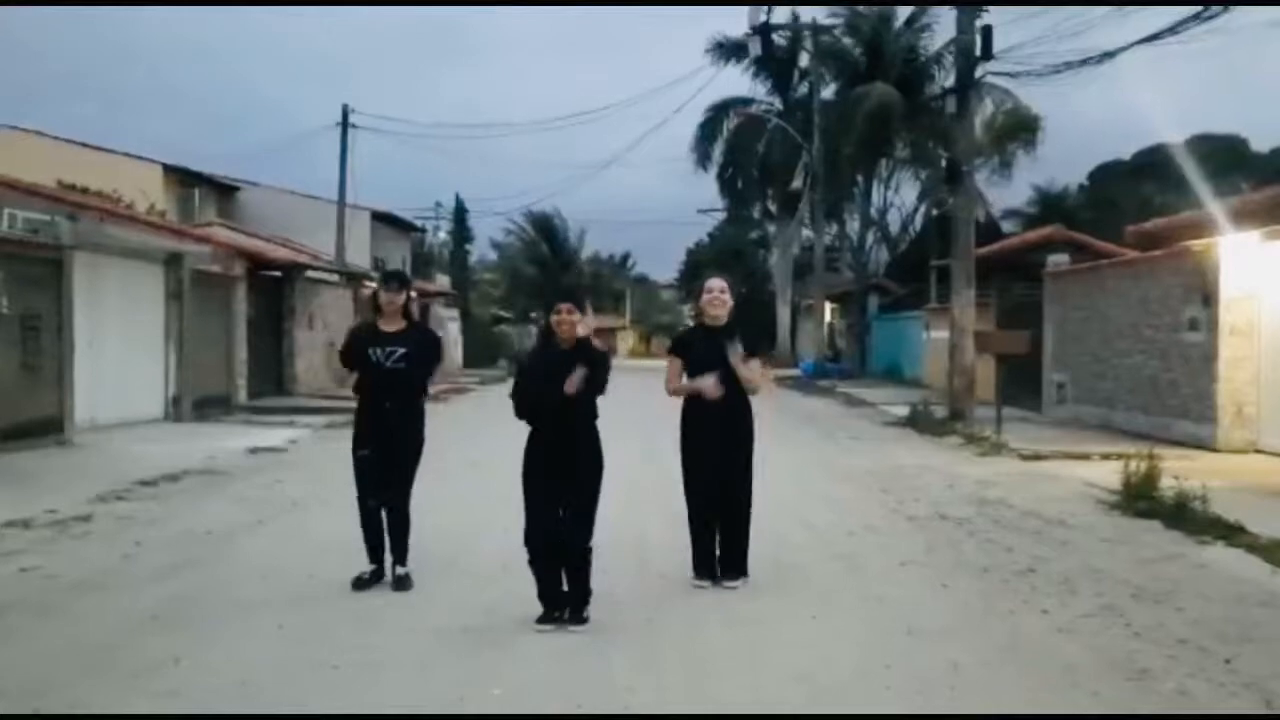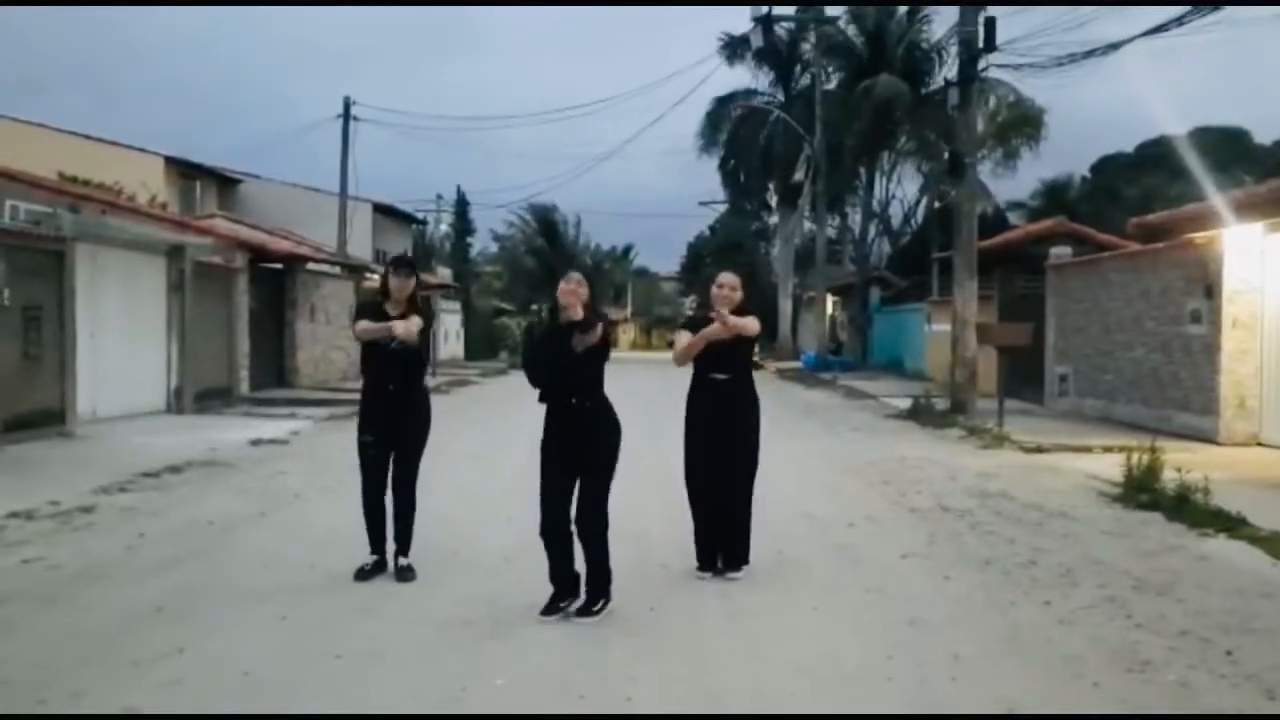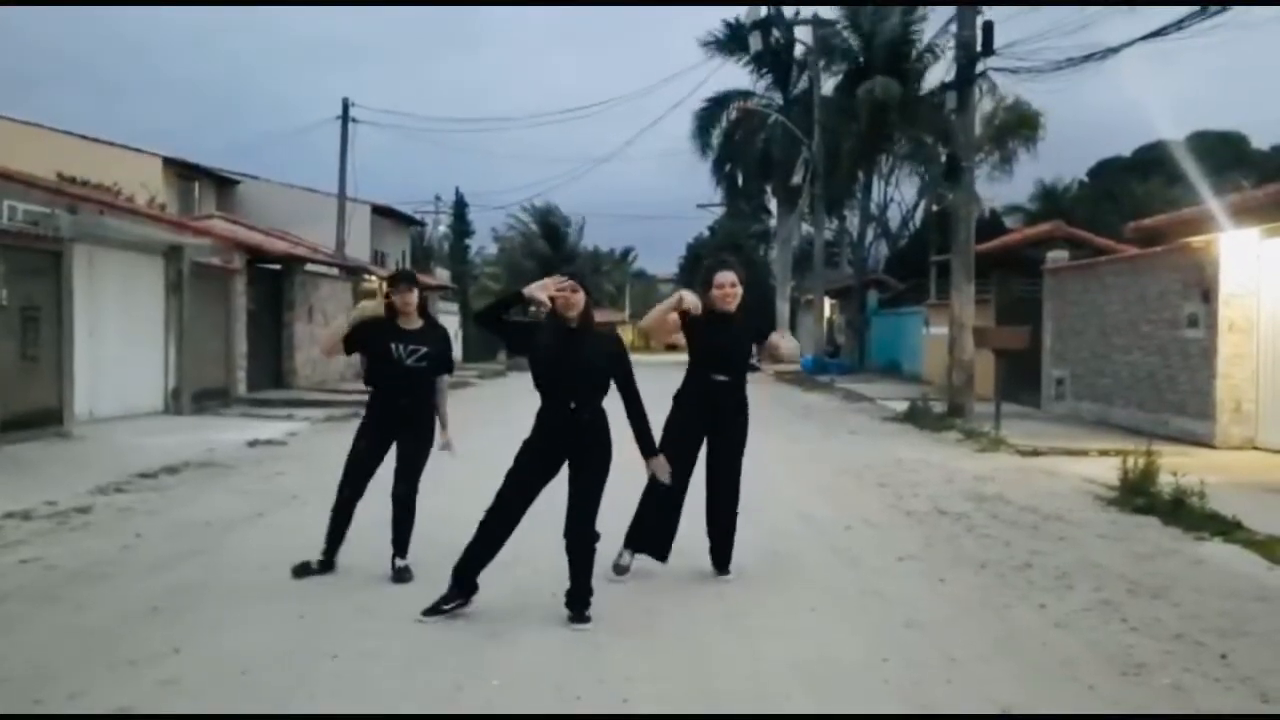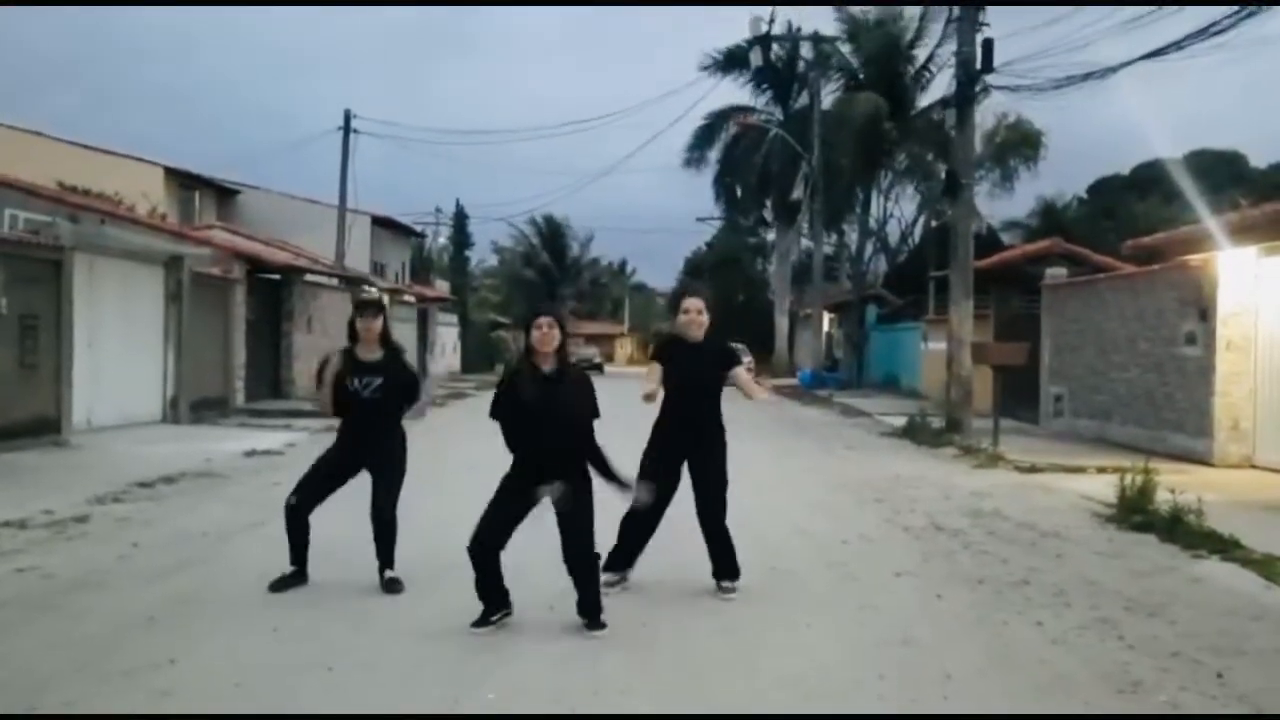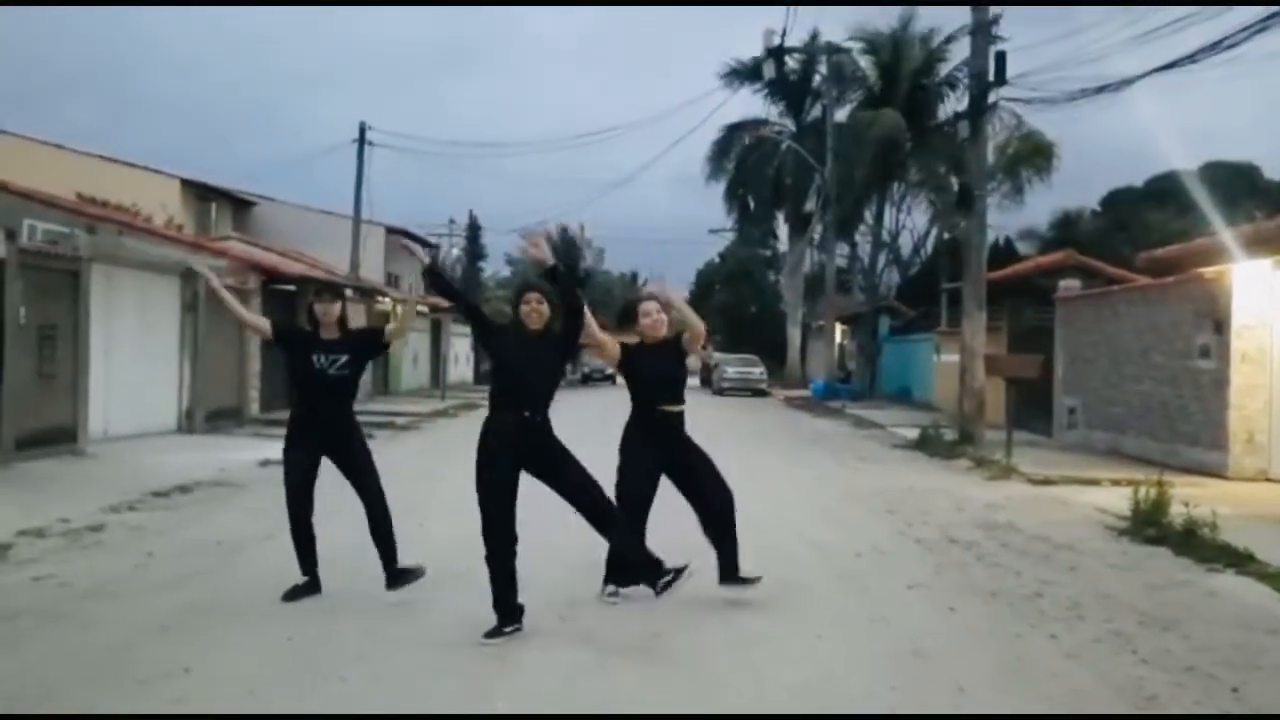
dt=1s
person 1, frame 1
left shoulder: (595, 356)
right shoulder: (534, 359)
left elbow: (598, 386)
right elbow: (523, 408)
left wrist: (583, 341)
right wrist: (562, 393)
left hip: (583, 452)
right hip: (542, 452)
left knee: (575, 539)
right knee: (539, 536)
left ankle: (578, 602)
right ankle: (552, 602)
person 1, frame 2
left shoulder: (595, 325)
right shoulder: (542, 333)
left elbow: (601, 341)
right elbow: (536, 374)
left wrist: (581, 319)
right wrist: (573, 346)
left hip: (597, 424)
right hip: (558, 426)
left knee: (591, 515)
right knee: (553, 517)
left ankle: (599, 591)
right ankle: (564, 588)
person 1, frame 3
left shoulder: (606, 341)
right shoulder: (537, 333)
left elbow: (630, 394)
right elbow: (485, 318)
left wrist: (651, 449)
right wrist: (525, 294)
left hip: (591, 433)
right hip: (548, 430)
left knee: (581, 524)
right knee: (503, 510)
left ankle: (579, 602)
right ankle: (461, 588)
person 1, frame 4
left shoulder: (579, 380)
right shoulder: (514, 380)
left elbow: (586, 439)
right elbow: (512, 438)
left wrist: (618, 480)
right wrist: (542, 480)
left hip: (572, 476)
right hip: (526, 473)
left knee: (580, 551)
right knee: (482, 544)
left ankle: (591, 610)
right ankle: (496, 604)
person 1, frame 5
left shoulder: (558, 345)
right shoulder: (501, 339)
left elbow: (573, 307)
right elbow: (464, 303)
left wrist: (548, 265)
right wrist: (431, 271)
left hip: (539, 436)
right hip: (498, 438)
left knee: (595, 502)
right knee: (498, 532)
left ankle: (651, 571)
right ankle: (508, 616)
person 2, frame 1
left shoulder: (420, 333)
right shoulder: (362, 334)
left elbow: (440, 371)
left wrist: (442, 340)
left hip: (407, 425)
right hip: (369, 425)
left knee: (396, 501)
right knee: (368, 502)
left ankle: (400, 565)
right ankle: (376, 565)
person 2, frame 2
left shoulder: (421, 310)
right shoulder: (369, 309)
left elbow: (414, 324)
right elbow: (360, 331)
left wrist: (407, 329)
right wrist: (389, 326)
left hip: (412, 407)
right hip: (375, 407)
left knee: (404, 485)
right knee: (372, 486)
left ankle: (402, 556)
right ankle: (377, 555)
person 2, frame 3
left shoulder: (437, 334)
right shoulder: (373, 329)
left elbow: (440, 383)
right elbow: (327, 349)
left wrist: (445, 428)
right wrist: (355, 316)
left hip: (417, 420)
right hip: (379, 415)
left knee: (405, 492)
right knee: (349, 488)
left ankle: (400, 558)
right ankle: (328, 556)
person 2, frame 4
left shoulder: (396, 364)
right shoulder: (337, 360)
left elbow: (409, 405)
right elbow: (328, 407)
right wrist: (330, 372)
left hip: (386, 447)
right hip: (348, 444)
left knee: (383, 510)
right knee: (296, 504)
left ankle: (387, 571)
right ankle: (298, 568)
person 2, frame 5
left shoulder: (359, 340)
right shoulder: (297, 338)
left elbow: (399, 330)
right elbow: (252, 321)
right wrist: (217, 286)
left hip: (343, 429)
right hip: (303, 432)
left knee: (374, 497)
right knee: (298, 508)
left ankle: (392, 569)
right ankle: (310, 577)
person 3, frame 1
left shoulder: (744, 338)
right shoulder: (686, 339)
left elbow: (755, 386)
right elbow: (671, 385)
left wrist: (740, 367)
right wrist: (696, 386)
left hip: (736, 422)
right hip: (698, 423)
left knee: (735, 495)
right knee: (700, 495)
left ankle: (733, 567)
right ankle: (703, 566)
person 3, frame 2
left shoulder: (747, 321)
right shoulder: (695, 322)
left elbow: (749, 328)
right elbow: (680, 358)
left wrist: (726, 318)
right wrist: (704, 335)
left hip: (741, 406)
right hip: (703, 406)
left knee: (738, 482)
right knee: (703, 482)
left ankle: (733, 558)
right ankle: (707, 557)
person 3, frame 3
left shoulder: (748, 325)
right shoulder: (693, 320)
left elbow: (783, 347)
right elbow: (649, 324)
right wrist: (678, 298)
left hip: (731, 409)
right hip: (691, 404)
left knee: (724, 484)
right knee: (668, 476)
left ankle: (721, 559)
right ankle: (633, 548)
person 3, frame 4
left shoulder: (721, 352)
right shoulder: (665, 349)
left elbow: (750, 388)
right elbow: (651, 389)
left wrist: (764, 398)
right wrist: (648, 393)
left hip: (708, 437)
right hip: (668, 434)
left knee: (712, 507)
right knee: (646, 503)
left ankle: (726, 575)
right ankle: (620, 566)
person 3, frame 5
left shoulder: (677, 346)
right shoulder: (628, 354)
left elbow: (697, 330)
right elbow: (598, 340)
left wrist: (669, 298)
left hip: (676, 434)
right hip: (643, 437)
left knee: (718, 498)
right knee: (631, 509)
left ankle: (730, 571)
right ankle: (617, 579)
